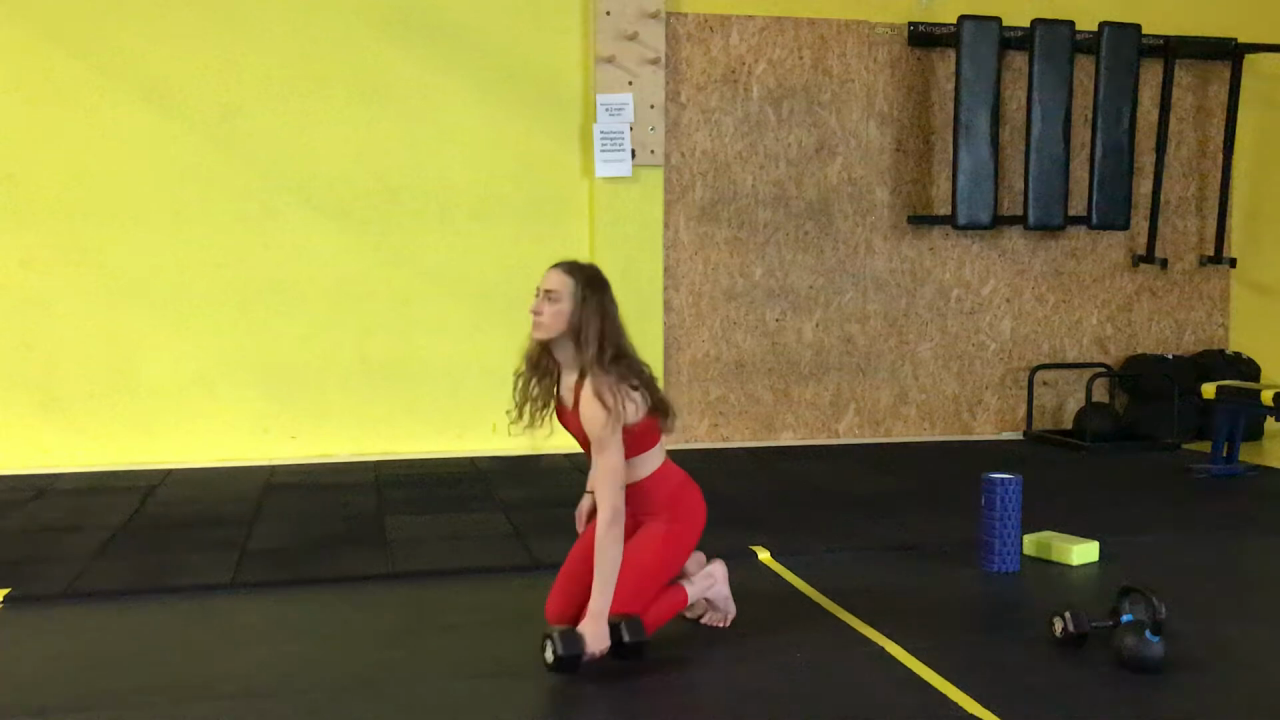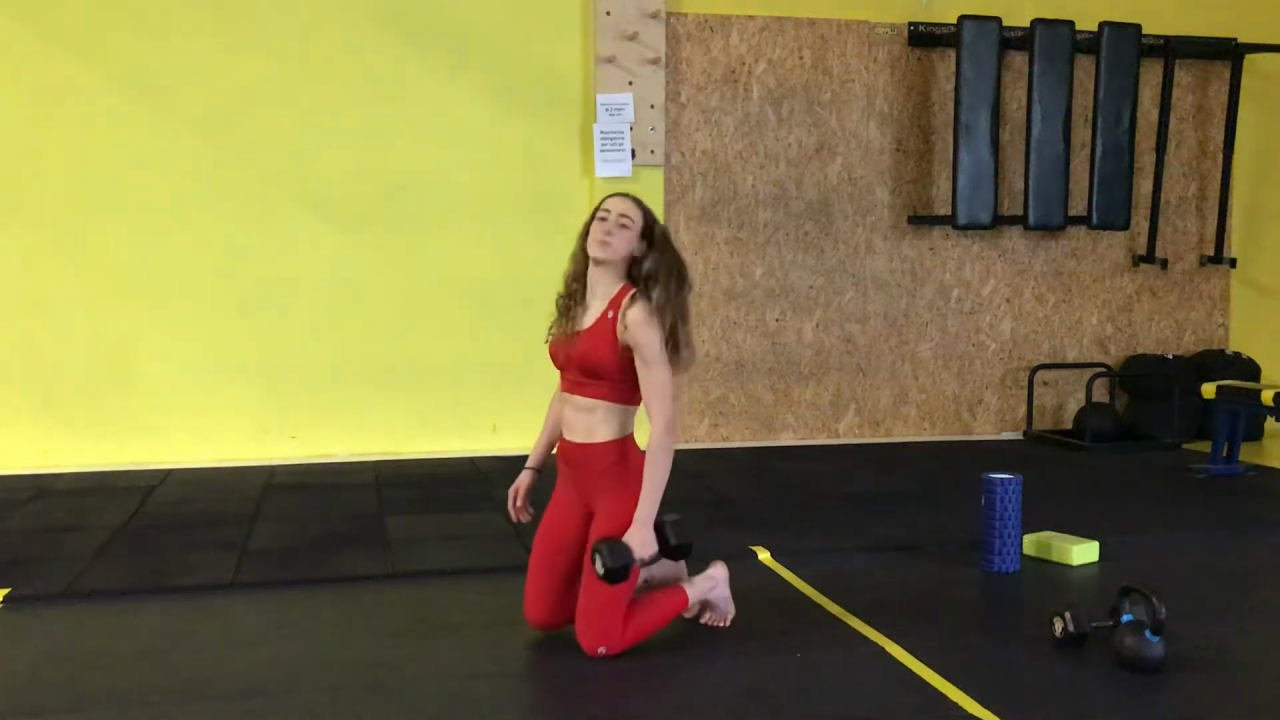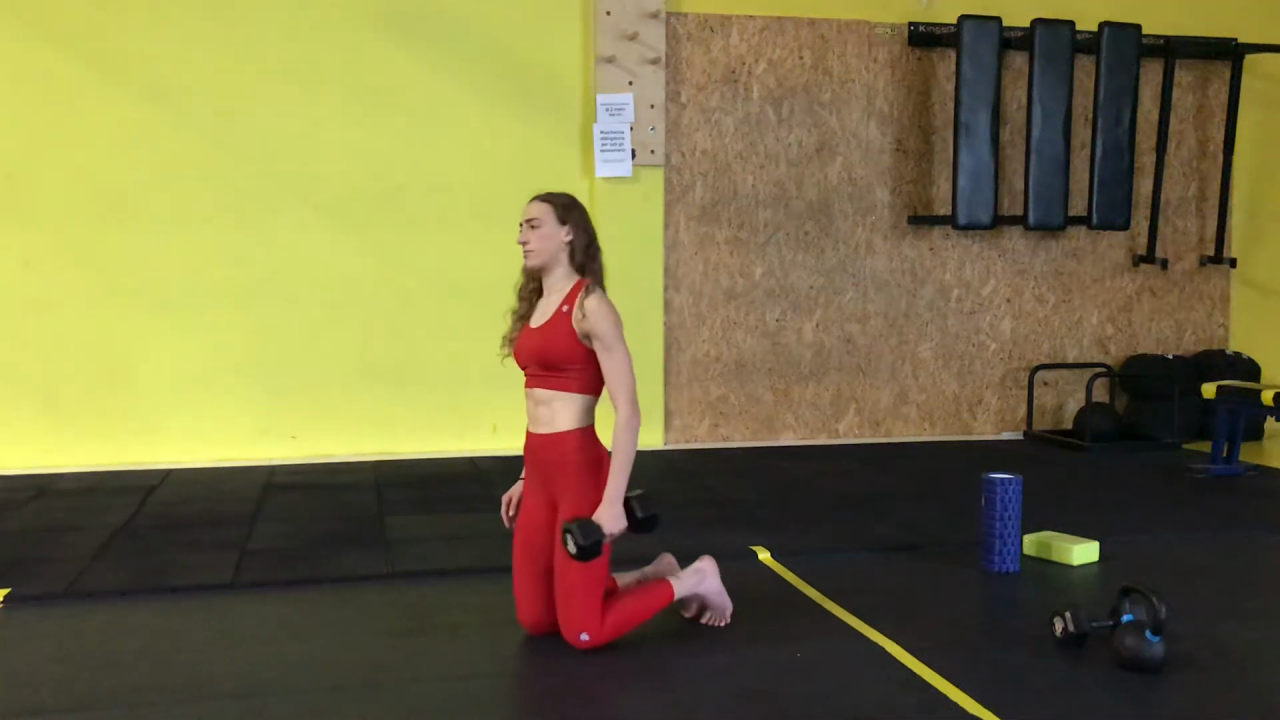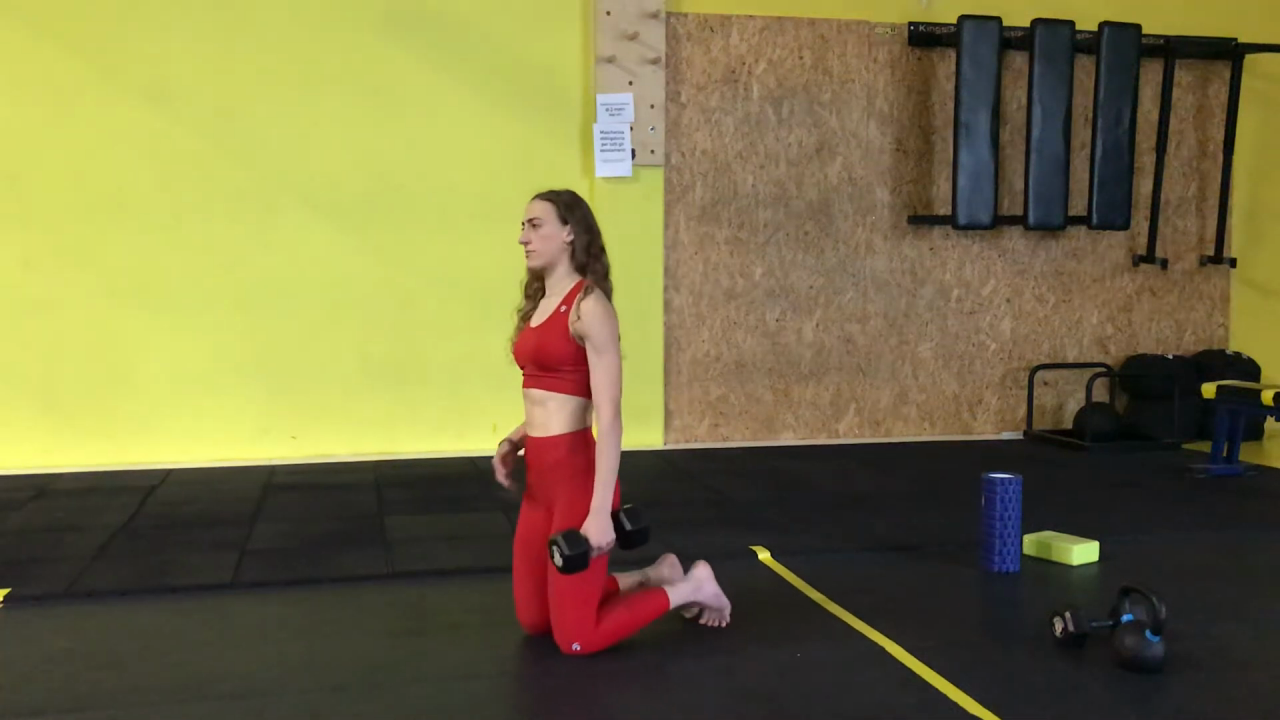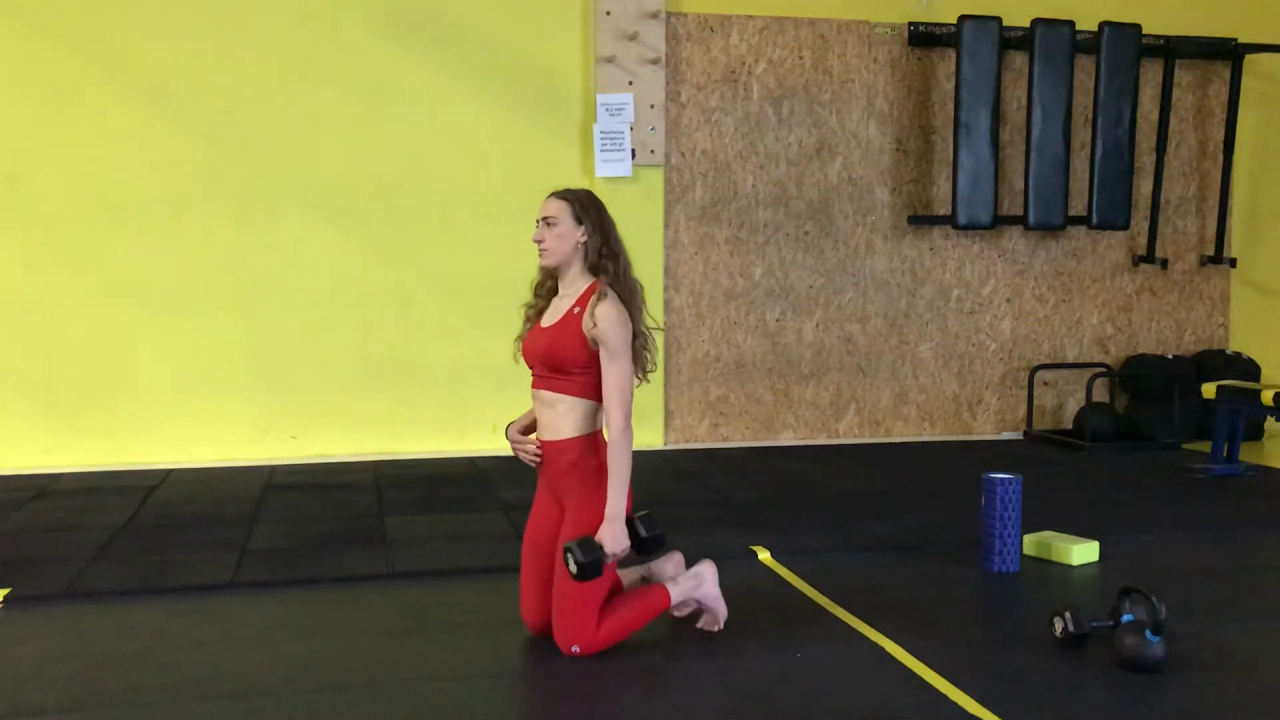
dt=0.5s
person 1, frame 1
left shoulder: (598, 391)
right shoulder: (557, 366)
left elbow: (613, 516)
left wrist: (598, 617)
right wrist: (590, 493)
left hip: (667, 509)
right hip: (628, 504)
left knee: (598, 639)
right knee: (559, 617)
left ankle: (703, 584)
right ankle: (678, 569)
person 1, frame 2
left shoulder: (636, 312)
right shoulder: (573, 303)
left elbow: (664, 425)
left wrist: (642, 524)
right wrist: (532, 466)
left hip: (618, 479)
right hip: (572, 477)
left knee: (598, 640)
right knee: (540, 616)
left ankle: (704, 584)
right ankle: (657, 575)
person 1, frame 3
left shoulder: (589, 305)
right shoulder: (535, 305)
left elbow: (628, 410)
left wrist: (614, 500)
right wrist: (524, 477)
left hip: (581, 468)
right hip: (541, 470)
left knee: (582, 631)
right knee: (534, 619)
left ankle: (693, 580)
right ankle: (653, 575)
person 1, frame 4
left shoulder: (589, 306)
right shoulder: (540, 303)
left elbow: (609, 418)
left wrist: (600, 511)
right wrist: (512, 441)
left hip: (577, 473)
right hip: (541, 474)
left knee: (575, 638)
right knee: (534, 620)
left ankle: (690, 587)
right ankle: (652, 576)
person 1, frame 5
left shoulder: (604, 309)
right shoulder: (548, 303)
left elbow: (619, 422)
left wrist: (616, 518)
right wrist: (520, 424)
left hip: (589, 475)
right hip: (552, 476)
left knee: (575, 638)
right knee: (538, 620)
left ankle: (690, 584)
right ankle: (653, 572)
